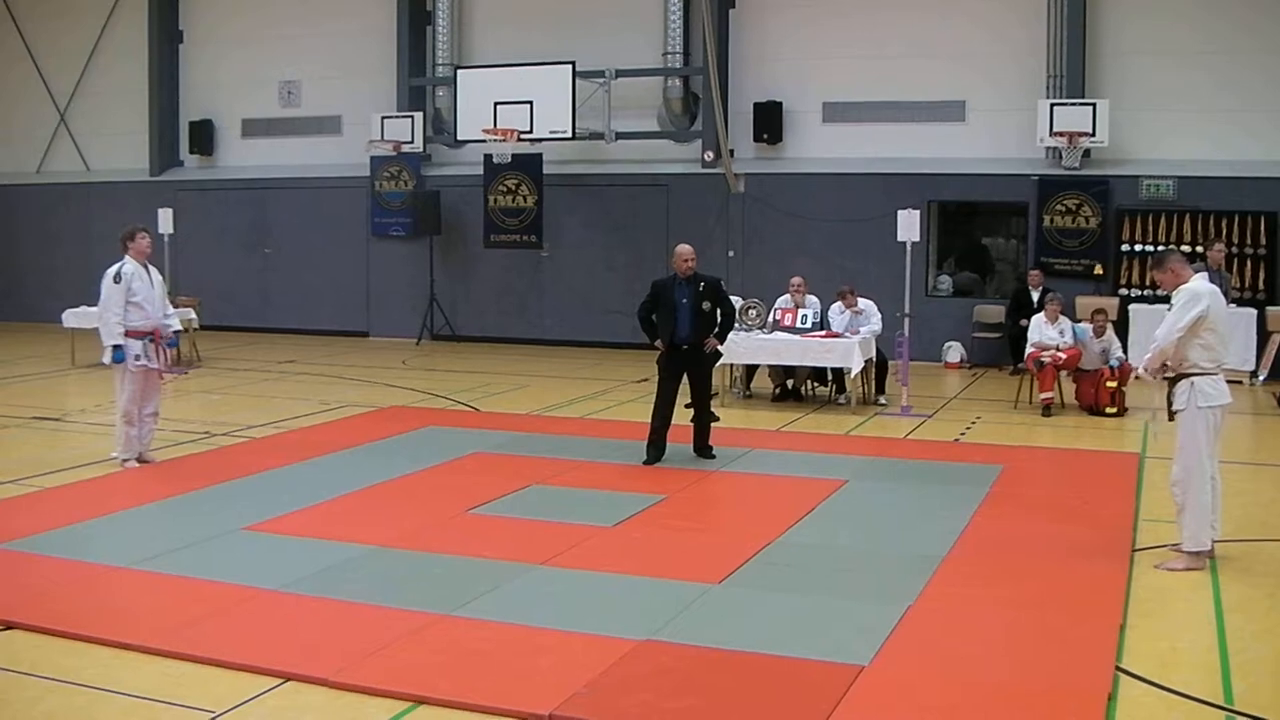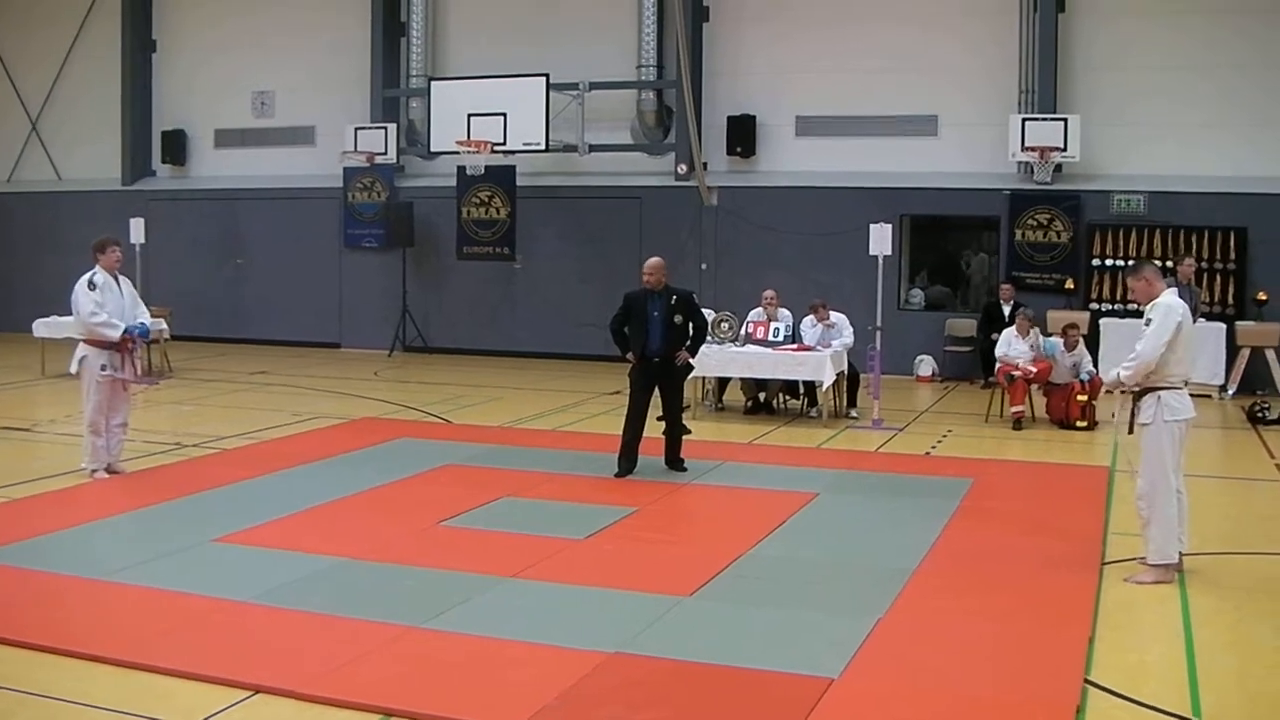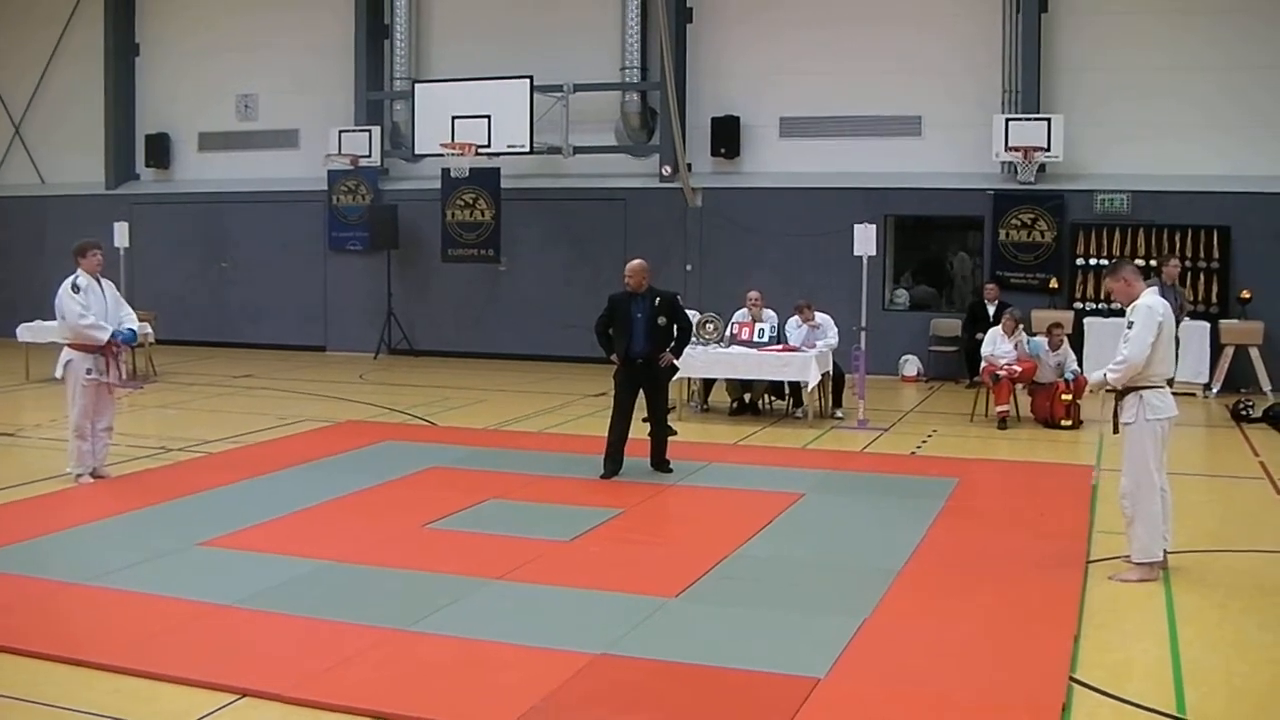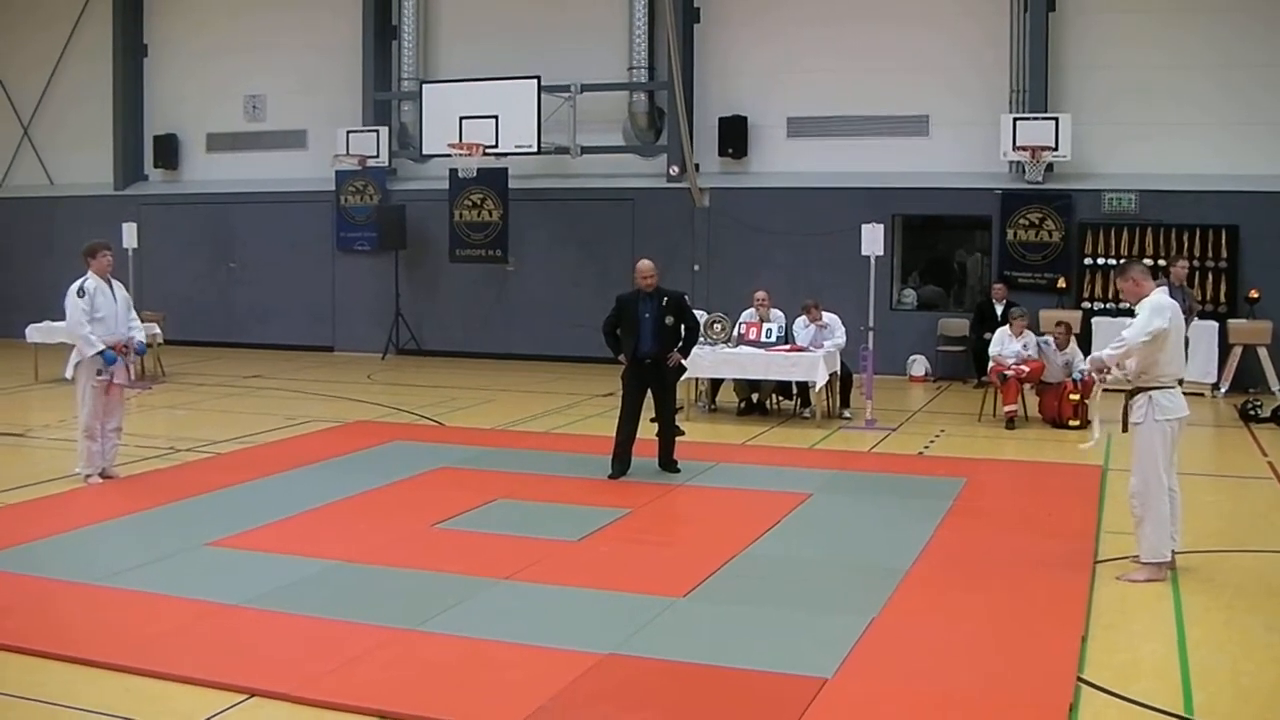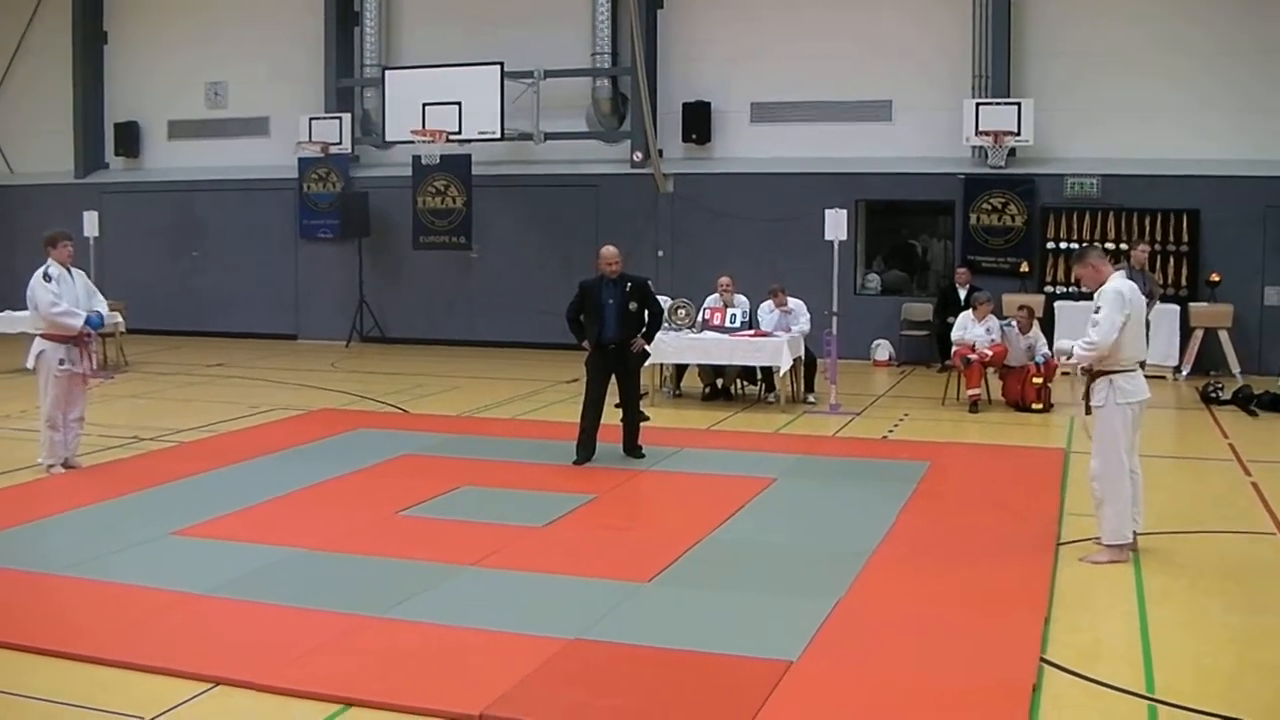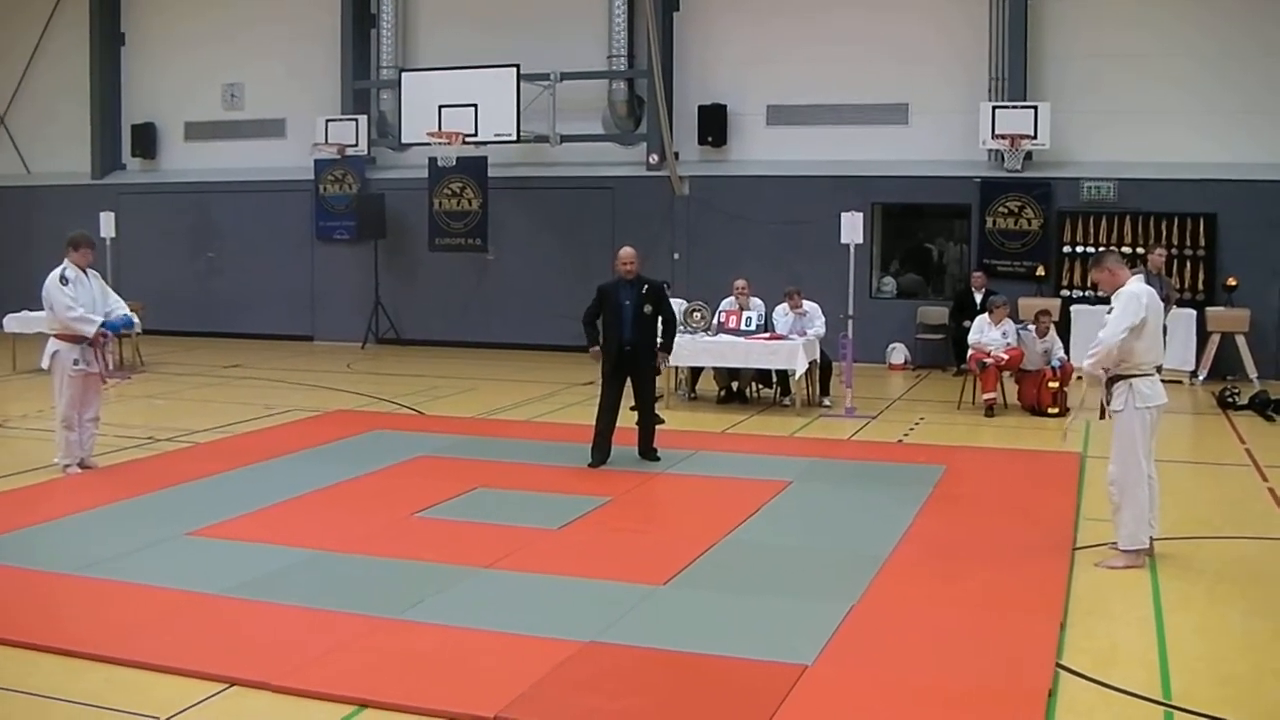
dt=0.7s
person 1, frame 1
left shoulder: (1191, 293)
right shoulder: (1208, 291)
left elbow: (1166, 337)
left wrist: (1150, 364)
right wrist: (1171, 362)
left hip: (1197, 391)
right hip: (1208, 387)
left knee: (1189, 471)
right knee: (1204, 468)
left ankle: (1195, 551)
right ankle: (1203, 539)
person 1, frame 2
left shoulder: (1164, 307)
right shoulder: (1174, 306)
left elbow: (1147, 356)
left wrist: (1118, 377)
right wrist: (1129, 376)
left hip: (1162, 406)
right hip: (1169, 402)
left knee: (1154, 485)
right knee: (1169, 482)
left ankle: (1162, 564)
right ankle: (1171, 552)
person 1, frame 3
left shoulder: (1145, 308)
right shoulder: (1154, 305)
left elbow: (1133, 358)
left wrist: (1104, 378)
right wrist: (1113, 377)
left hip: (1145, 404)
right hip: (1152, 400)
left knee: (1139, 484)
right knee: (1153, 479)
left ankle: (1147, 562)
right ankle: (1156, 550)
person 1, frame 4
left shoulder: (1155, 306)
right shoulder: (1165, 305)
left elbow: (1130, 342)
left wrist: (1100, 358)
right wrist: (1118, 365)
left hip: (1156, 405)
right hip: (1163, 400)
left knee: (1148, 484)
right knee: (1163, 480)
left ankle: (1155, 562)
right ankle: (1163, 550)
person 1, frame 5
left shoulder: (1112, 292)
right shoulder: (1129, 289)
left elbow: (1100, 340)
left wrist: (1070, 349)
right wrist: (1090, 359)
left hip: (1115, 388)
right hip: (1127, 383)
left knee: (1109, 466)
right knee: (1125, 462)
left ankle: (1116, 544)
right ankle: (1126, 532)
person 1, frame 6
left shoulder: (1130, 295)
right shoulder: (1146, 293)
left elbow: (1109, 340)
left wrist: (1091, 367)
right wrist: (1111, 365)
left hip: (1133, 392)
right hip: (1143, 386)
left knee: (1126, 470)
right knee: (1141, 466)
left ankle: (1132, 549)
right ankle: (1142, 537)
person 2, frame 1
left shoulder: (153, 273)
right shoulder: (119, 273)
left elbow: (163, 306)
right elbow: (110, 312)
left wrist: (171, 330)
right wrist: (116, 345)
left hip: (151, 345)
right hip: (130, 345)
left knee: (150, 403)
right knee: (129, 404)
left ankle: (142, 450)
right ankle: (127, 454)
person 2, frame 2
left shoulder: (124, 283)
right shoulder: (90, 282)
left elbow: (140, 311)
right elbow: (91, 317)
left wrist: (141, 326)
right wrist: (124, 330)
left hip: (120, 355)
right hip: (96, 355)
left knee: (119, 412)
right knee: (96, 413)
left ankle: (112, 460)
right ankle: (96, 464)
person 2, frame 3
left shoulder: (107, 286)
right shoulder: (72, 286)
left elbow: (125, 312)
right elbow: (79, 320)
left wrist: (129, 331)
right wrist: (111, 334)
left hip: (104, 358)
right hip: (81, 359)
left knee: (104, 416)
right knee: (81, 417)
left ankle: (97, 464)
right ankle: (81, 468)
person 2, frame 4
left shoulder: (118, 287)
right shoulder: (82, 288)
left elbow: (130, 317)
right elbow: (78, 326)
left wrist: (137, 339)
right wrist: (101, 352)
left hip: (115, 360)
right hip: (91, 360)
left knee: (114, 416)
right knee: (91, 417)
left ankle: (106, 464)
right ankle: (90, 469)
person 2, frame 5
left shoulder: (79, 276)
right shoulder: (44, 277)
left elbow: (97, 299)
right elbow: (52, 309)
left wrist: (98, 315)
right wrist: (84, 319)
left hip: (77, 348)
right hip: (53, 349)
left knee: (76, 407)
right knee: (53, 407)
left ankle: (69, 455)
right ankle: (52, 459)
person 2, frame 6
left shoulder: (93, 277)
right shoulder: (59, 277)
left elbow: (110, 300)
right elbow: (69, 313)
left wrist: (123, 316)
right wrist: (104, 323)
left hip: (90, 349)
right hip: (67, 349)
left knee: (90, 407)
right knee: (68, 408)
left ankle: (84, 455)
right ankle: (68, 459)
person 3, frame 1
left shoulder: (711, 284)
right shoulder: (660, 286)
left elbow: (729, 312)
right elbow: (643, 313)
left wrist: (719, 337)
right wrist: (655, 338)
left hip: (700, 352)
right hip: (671, 352)
left knee: (702, 403)
right knee: (663, 404)
left ankle: (702, 446)
right ankle: (655, 450)
person 3, frame 2
left shoulder: (683, 298)
right shoulder: (633, 299)
left elbow: (701, 325)
right elbow: (615, 325)
left wrist: (690, 351)
right wrist: (626, 350)
left hip: (672, 365)
right hip: (643, 365)
left knee: (674, 416)
right knee: (635, 416)
left ankle: (673, 459)
right ankle: (626, 462)
person 3, frame 3
left shoulder: (667, 299)
right shoulder: (617, 300)
left elbow: (686, 326)
right elbow: (600, 327)
left wrist: (674, 352)
right wrist: (610, 352)
left hip: (655, 366)
right hip: (627, 366)
left knee: (659, 417)
right knee: (619, 417)
left ankle: (659, 460)
right ankle: (612, 464)
person 3, frame 4
left shoulder: (674, 299)
right shoulder: (624, 301)
left elbow: (693, 326)
right elbow: (608, 328)
left wrist: (682, 352)
right wrist: (619, 352)
left hip: (664, 366)
right hip: (635, 366)
left knee: (667, 417)
right knee: (627, 417)
left ankle: (667, 460)
right ankle: (620, 464)
person 3, frame 5
left shoulder: (638, 285)
right shoulder: (588, 287)
left elbow: (657, 312)
right elbow: (571, 314)
left wrist: (646, 337)
right wrist: (582, 338)
left hip: (627, 352)
right hip: (599, 352)
left knee: (631, 403)
right knee: (592, 403)
left ankle: (632, 446)
right ankle: (585, 450)
person 3, frame 6
left shoulder: (654, 289)
right shoulder: (605, 290)
left elbow: (669, 320)
right elbow: (589, 317)
left wrist: (665, 349)
right wrist: (594, 343)
left hip: (643, 356)
right hip: (614, 356)
left knee: (646, 405)
right knee: (607, 406)
left ankle: (647, 449)
right ankle: (600, 452)
